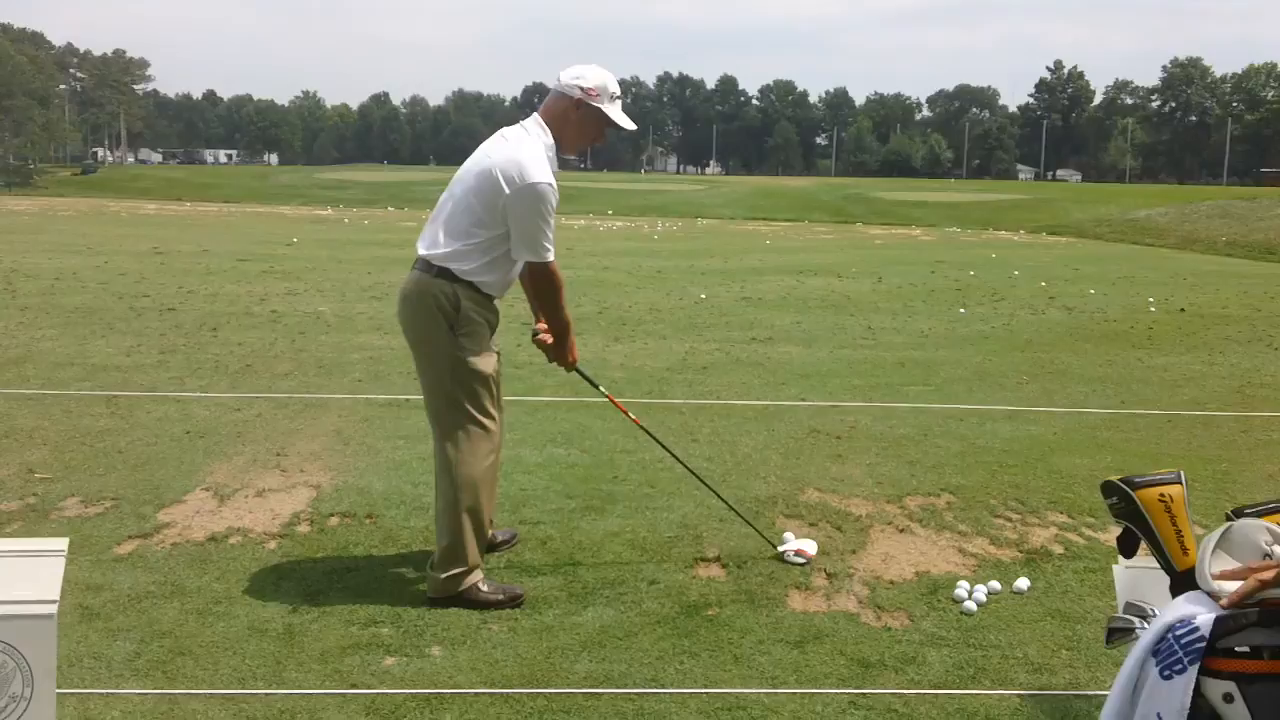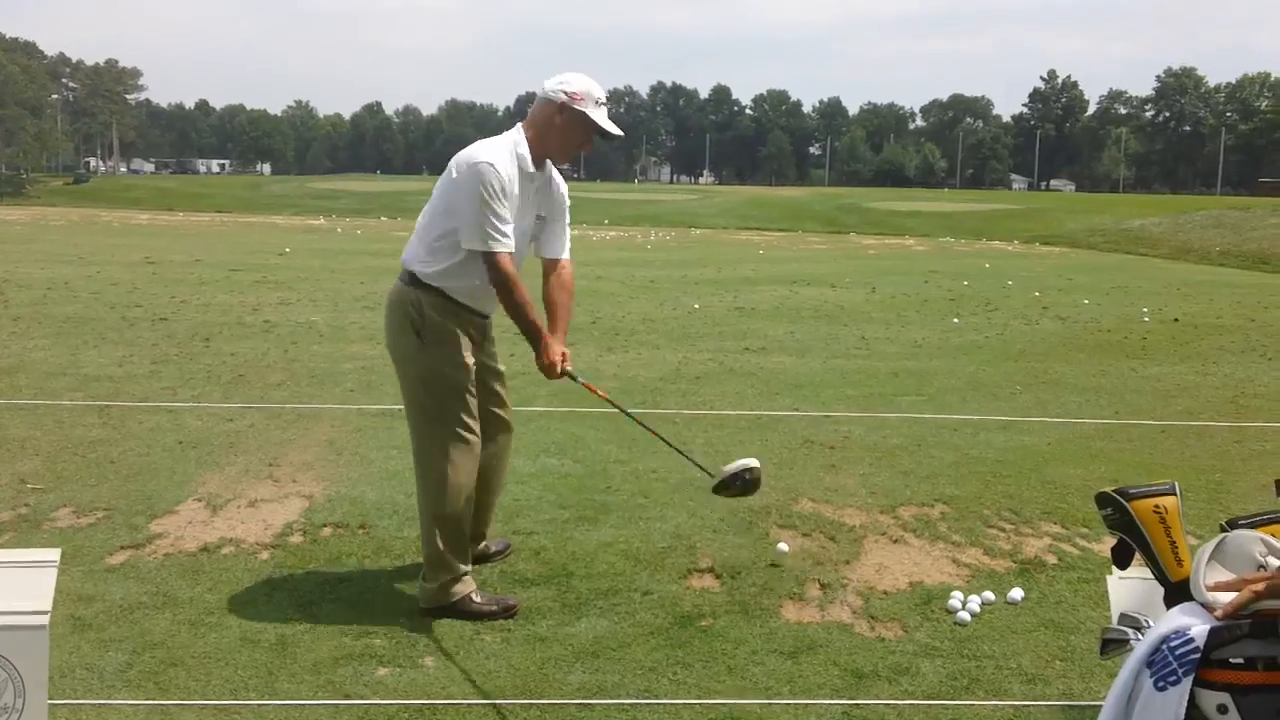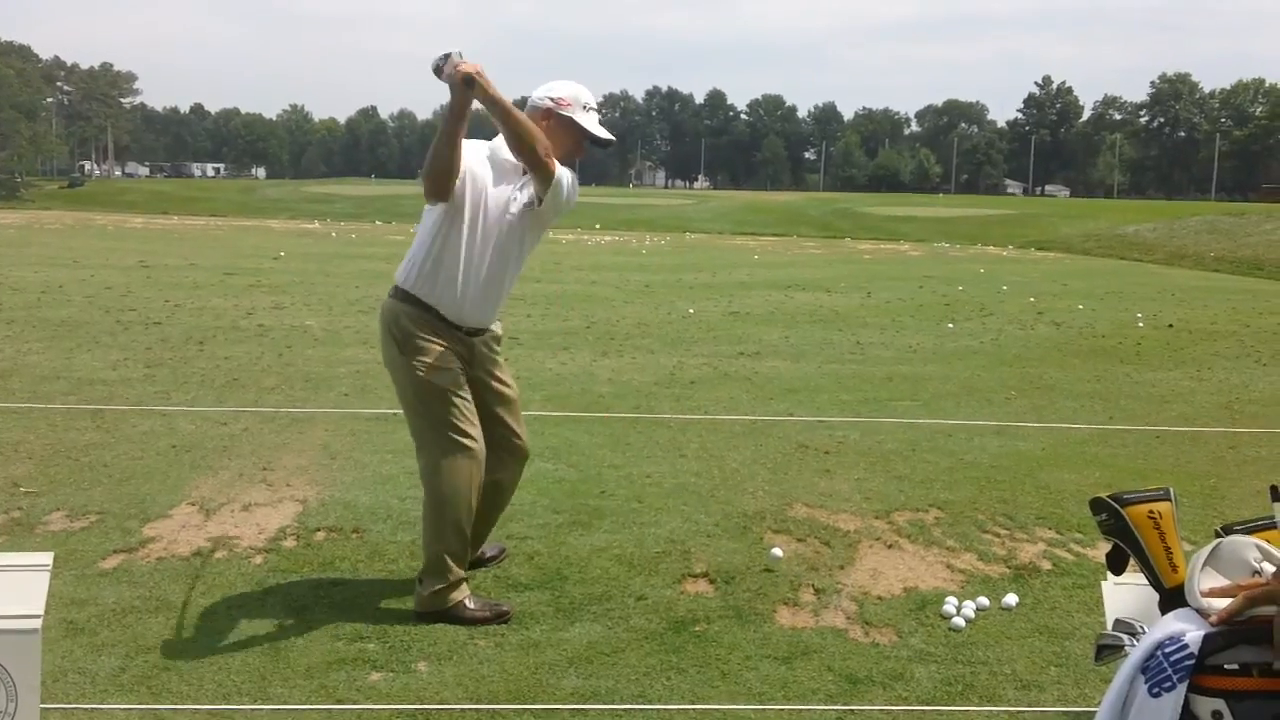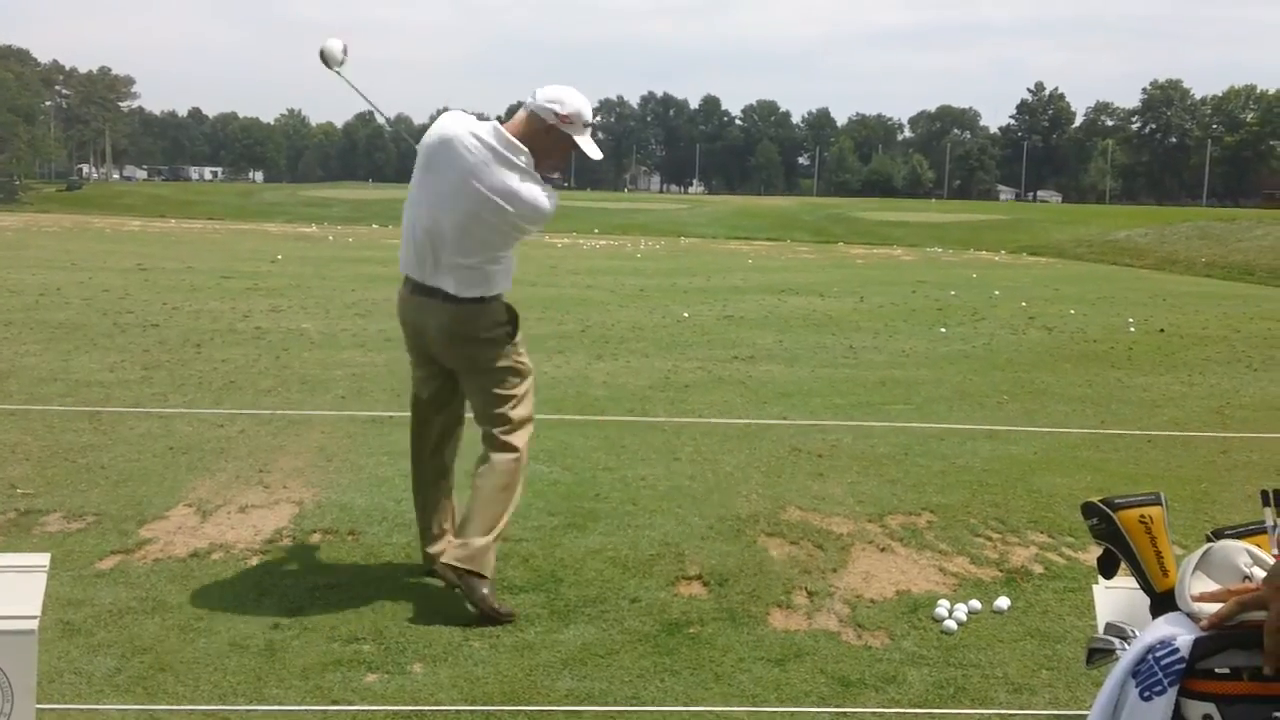
dt=0.4s
person 1, frame 1
left shoulder: (517, 140)
right shoulder: (532, 174)
left elbow: (530, 260)
right elbow: (541, 268)
left wrist: (542, 319)
right wrist: (563, 333)
left hip: (451, 296)
right hip: (449, 301)
left knee: (478, 423)
right knee: (469, 431)
left ankle: (472, 530)
right ankle: (454, 574)
person 1, frame 2
left shoulder: (554, 187)
right shoulder: (483, 162)
left elbow: (559, 264)
right elbow: (495, 266)
left wrist: (558, 338)
right wrist: (537, 339)
left hip: (471, 317)
right hip: (428, 311)
left knee: (493, 429)
right knee: (452, 444)
left ankle: (466, 541)
right ankle: (446, 585)
person 1, frame 3
left shoulder: (558, 185)
right shoulder: (469, 157)
left elbow: (535, 156)
right elbow: (437, 189)
left wrist: (489, 95)
right wrist: (456, 107)
left hip: (476, 335)
right hip: (419, 325)
left knee: (509, 451)
right knee: (459, 452)
left ankle: (464, 545)
right ankle: (441, 591)
person 1, frame 4
left shoulder: (449, 128)
right shoulder: (535, 198)
left hip: (416, 303)
right hip: (475, 320)
left knee: (432, 428)
right knee: (509, 435)
left ankle: (437, 543)
right ankle: (467, 558)
